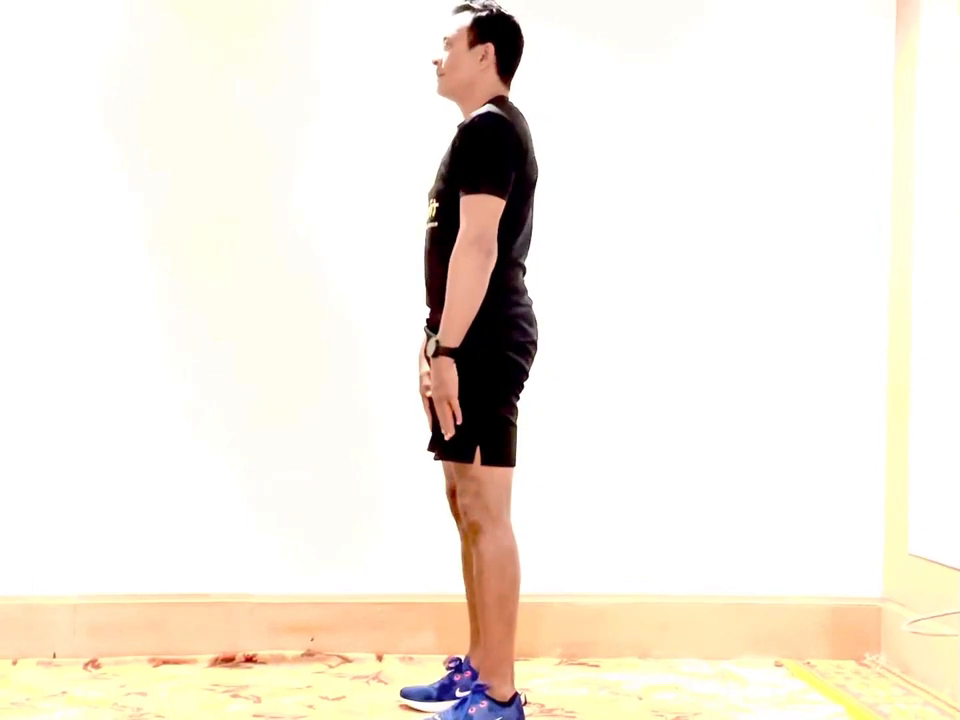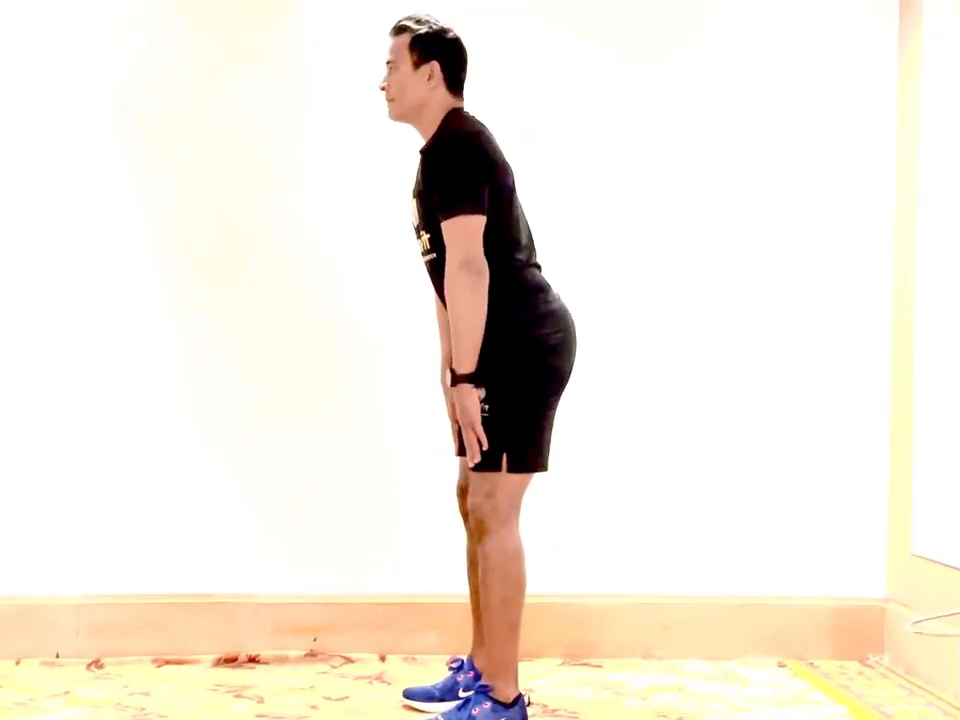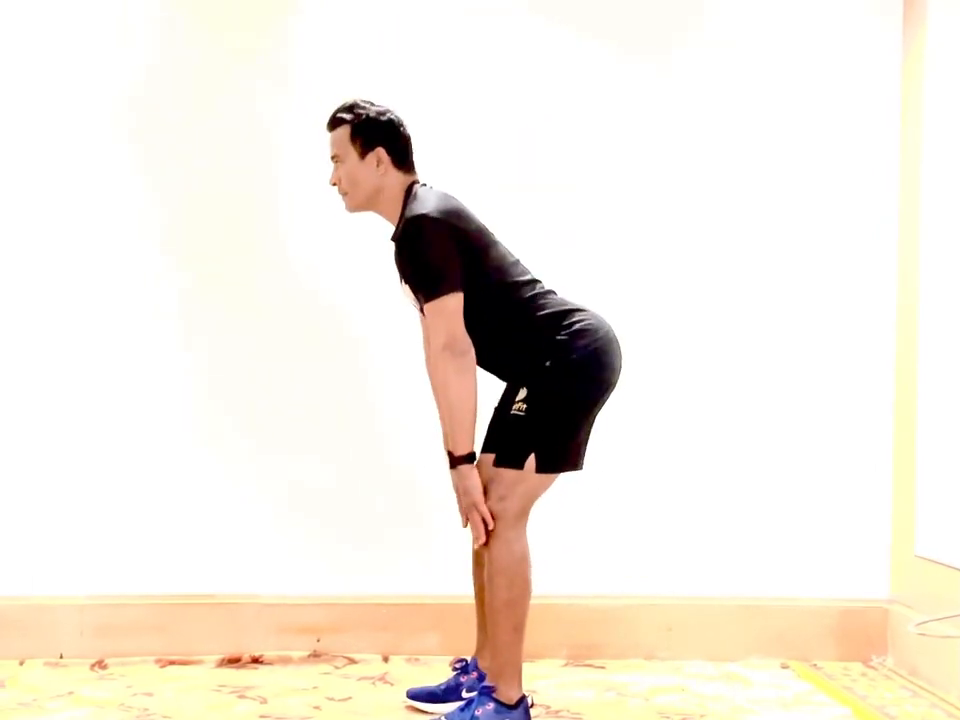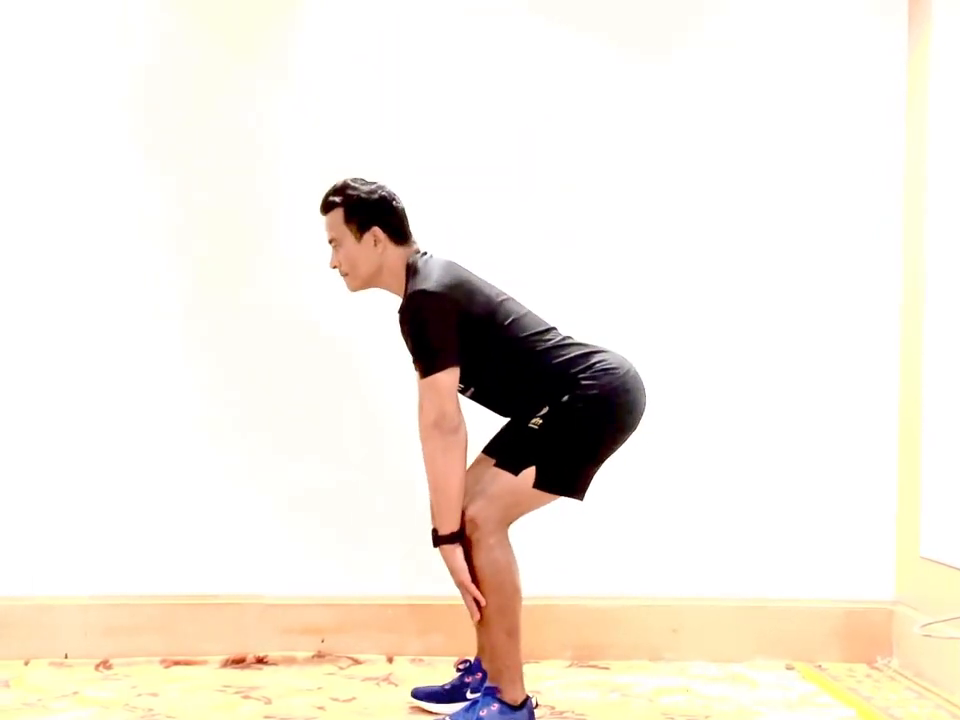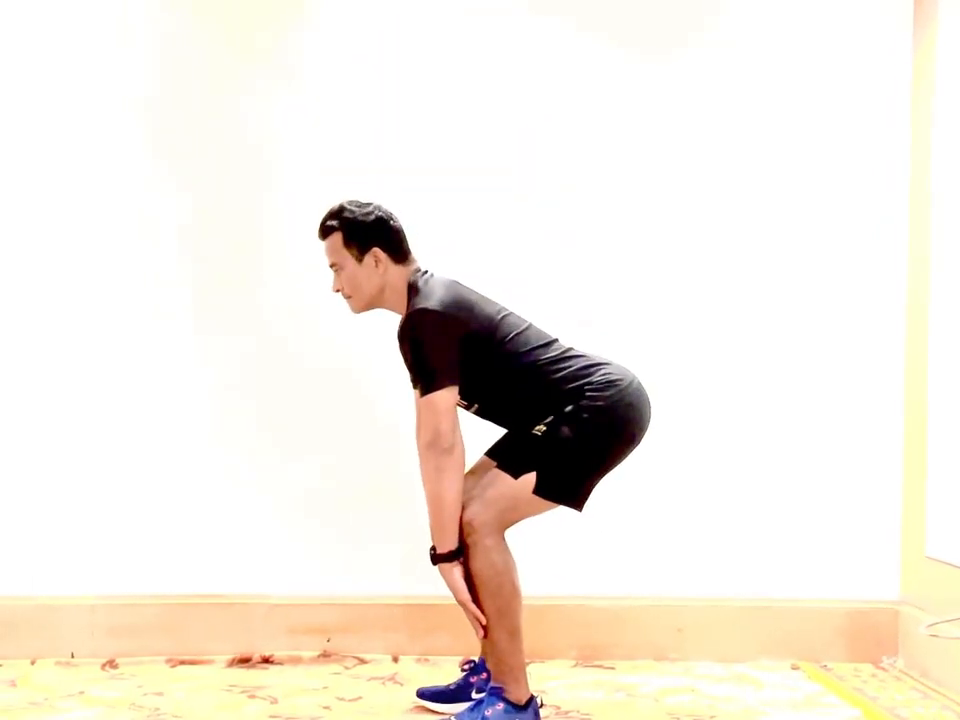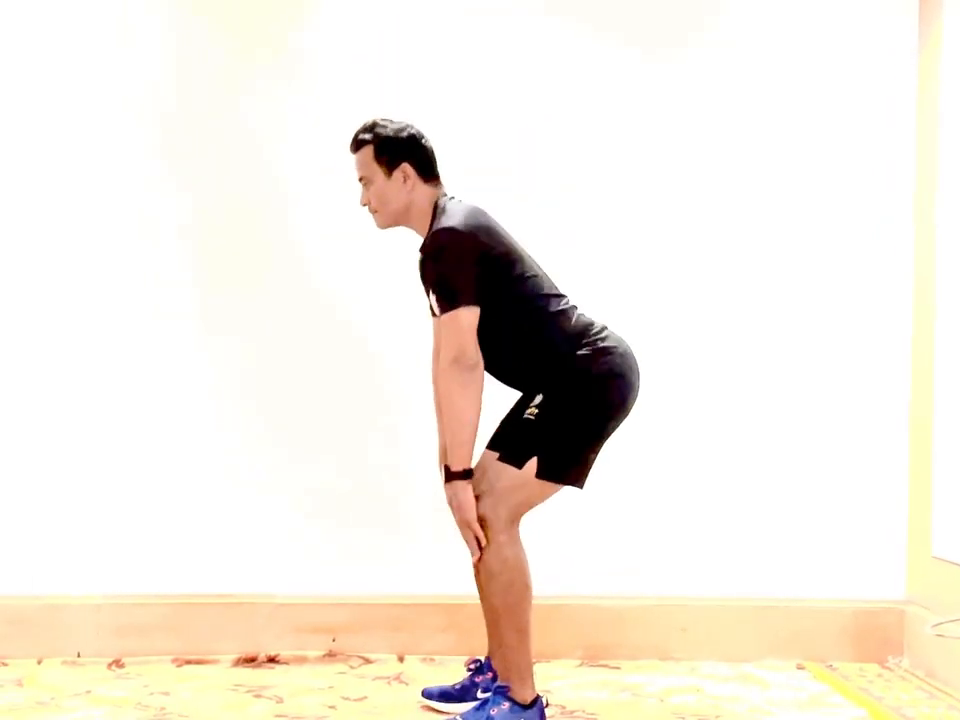
dt=0.7s
person 1, frame 1
left shoulder: (487, 127)
right shoulder: (489, 130)
left elbow: (477, 245)
left wrist: (447, 350)
right wrist: (442, 345)
left hip: (483, 344)
right hip: (472, 342)
left knee: (484, 512)
right knee: (467, 507)
person 1, frame 2
left shoulder: (455, 145)
right shoulder: (446, 148)
left elbow: (469, 267)
left wrist: (464, 378)
right wrist: (452, 368)
left hip: (524, 347)
right hip: (510, 346)
left knee: (492, 511)
right knee: (475, 503)
person 1, frame 3
left shoulder: (424, 226)
right shoulder: (422, 220)
left elbow: (451, 349)
right elbow: (449, 347)
left wrist: (461, 460)
right wrist: (462, 458)
left hip: (572, 357)
right hip: (560, 358)
left knee: (499, 511)
right knee: (488, 508)
person 1, frame 4
left shoulder: (427, 301)
right shoulder: (431, 285)
left elbow: (442, 426)
right elbow: (442, 422)
left wrist: (446, 538)
right wrist: (450, 526)
left hip: (599, 397)
right hip: (587, 393)
left knee: (480, 517)
right knee: (470, 506)
right ankle: (487, 673)
person 1, frame 5
left shoulder: (427, 319)
right shoulder: (432, 302)
left elbow: (438, 445)
right elbow: (442, 440)
left wrist: (445, 556)
right wrist: (449, 544)
left hip: (604, 408)
right hip: (585, 405)
left knee: (478, 520)
right knee: (467, 509)
right ankle: (491, 673)
person 1, frame 6
left shoulder: (450, 239)
right shoulder: (448, 238)
left elbow: (462, 364)
right elbow: (448, 359)
left wrist: (461, 473)
right wrist: (452, 462)
left hip: (592, 378)
right hip: (571, 378)
left knee: (491, 517)
right knee: (481, 515)
right ankle: (496, 671)
